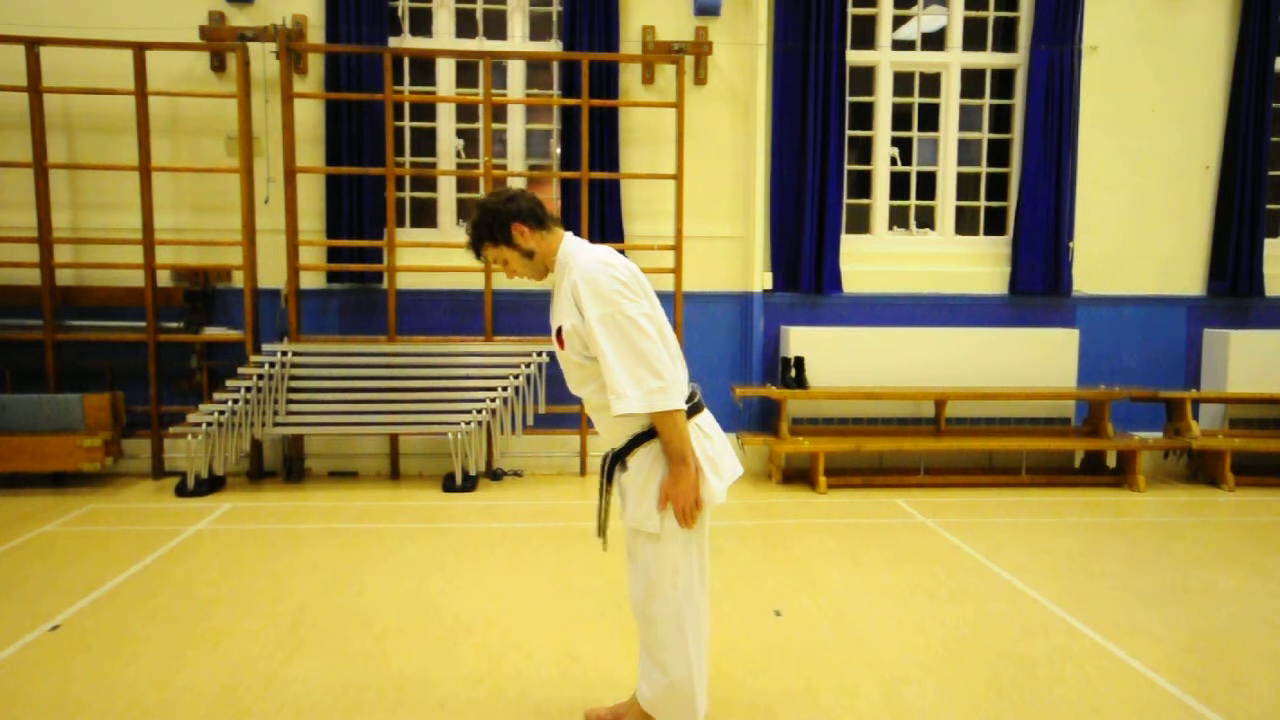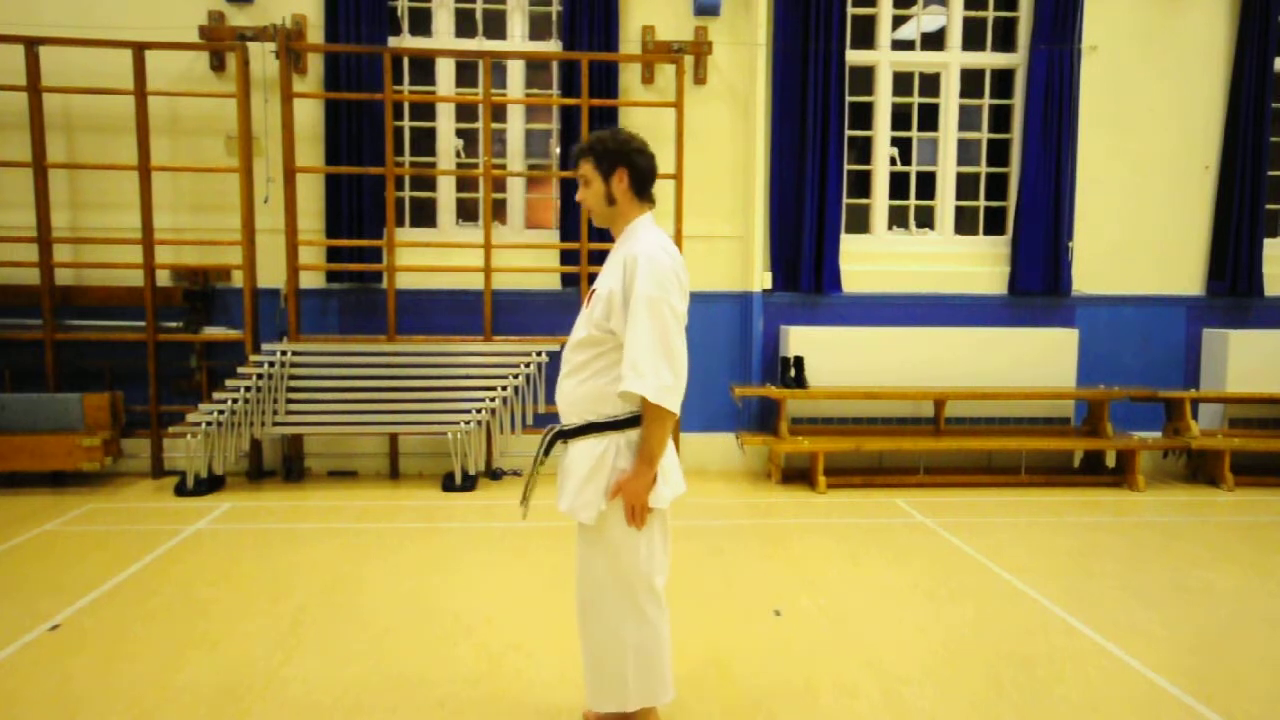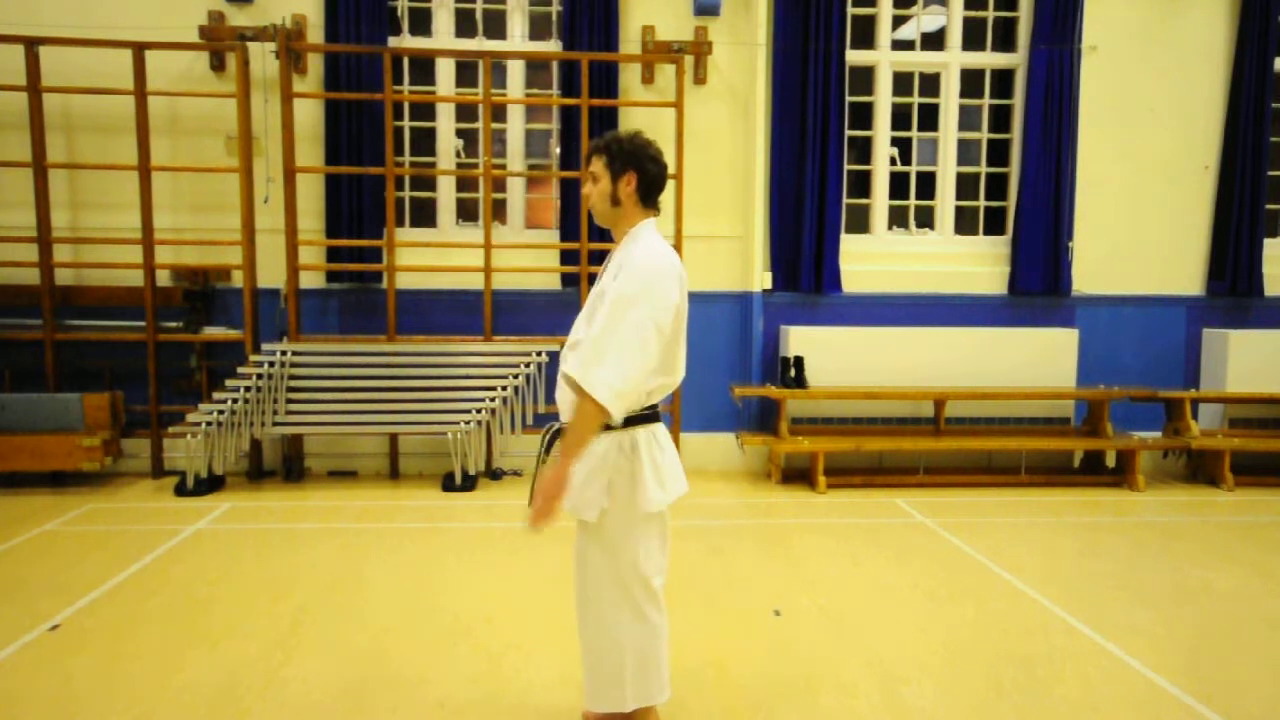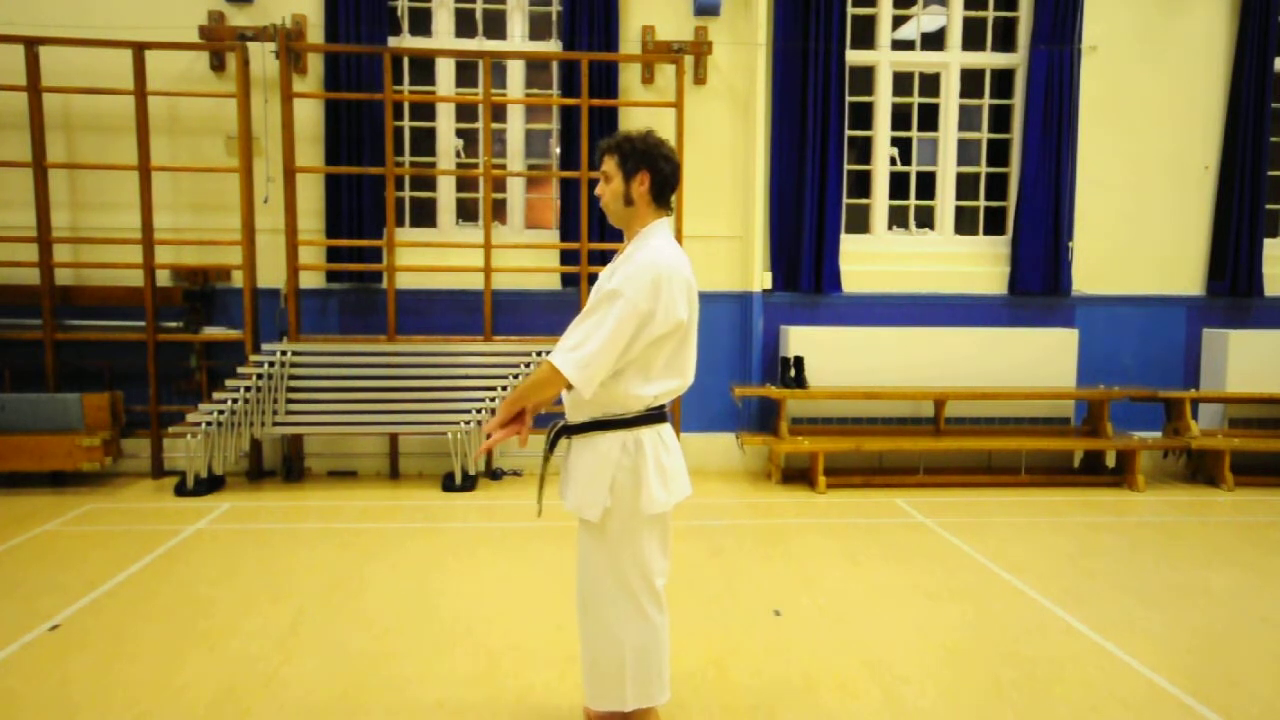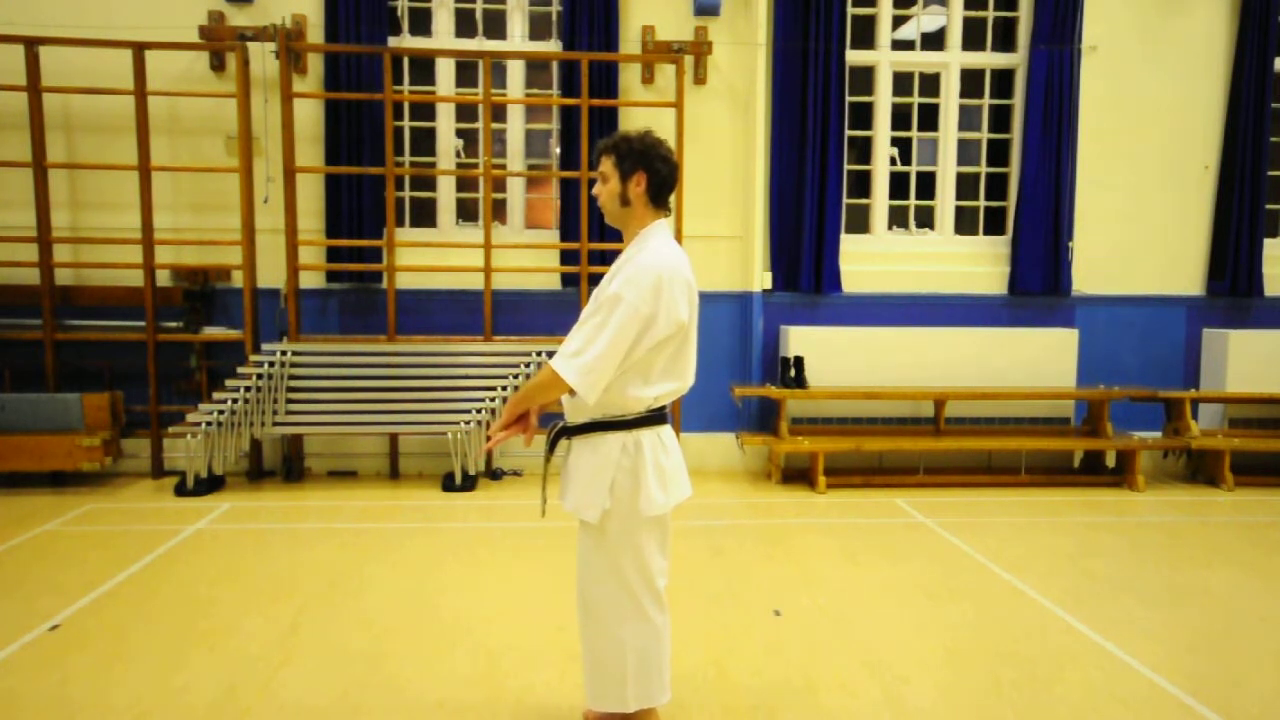
dt=0.7s
person 1, frame 1
left shoulder: (594, 273)
right shoulder: (572, 278)
left elbow: (653, 379)
left wrist: (682, 466)
left hip: (669, 454)
right hip: (643, 454)
left knee: (669, 594)
right knee: (652, 590)
person 1, frame 2
left shoulder: (649, 256)
right shoulder: (627, 253)
left elbow: (661, 379)
left wrist: (644, 468)
left hip: (621, 456)
right hip: (603, 452)
left knee: (624, 591)
right knee: (613, 589)
person 1, frame 3
left shoulder: (647, 263)
right shoulder: (630, 256)
left elbow: (610, 376)
left wrist: (563, 464)
right wrist: (571, 454)
left hip: (622, 455)
right hip: (607, 450)
left knee: (624, 590)
right knee: (608, 587)
person 1, frame 4
left shoulder: (653, 264)
right shoulder: (642, 258)
left elbow: (579, 358)
right elbow: (587, 355)
left wrist: (513, 402)
right wrist: (530, 405)
left hip: (627, 453)
right hip: (619, 448)
left knee: (626, 592)
right knee: (616, 589)
person 1, frame 5
left shoulder: (651, 265)
right shoulder: (647, 259)
left elbow: (581, 361)
right elbow: (595, 358)
left wrist: (520, 403)
right wrist: (537, 404)
left hip: (624, 455)
right hip: (620, 448)
left knee: (626, 592)
right knee: (619, 588)
